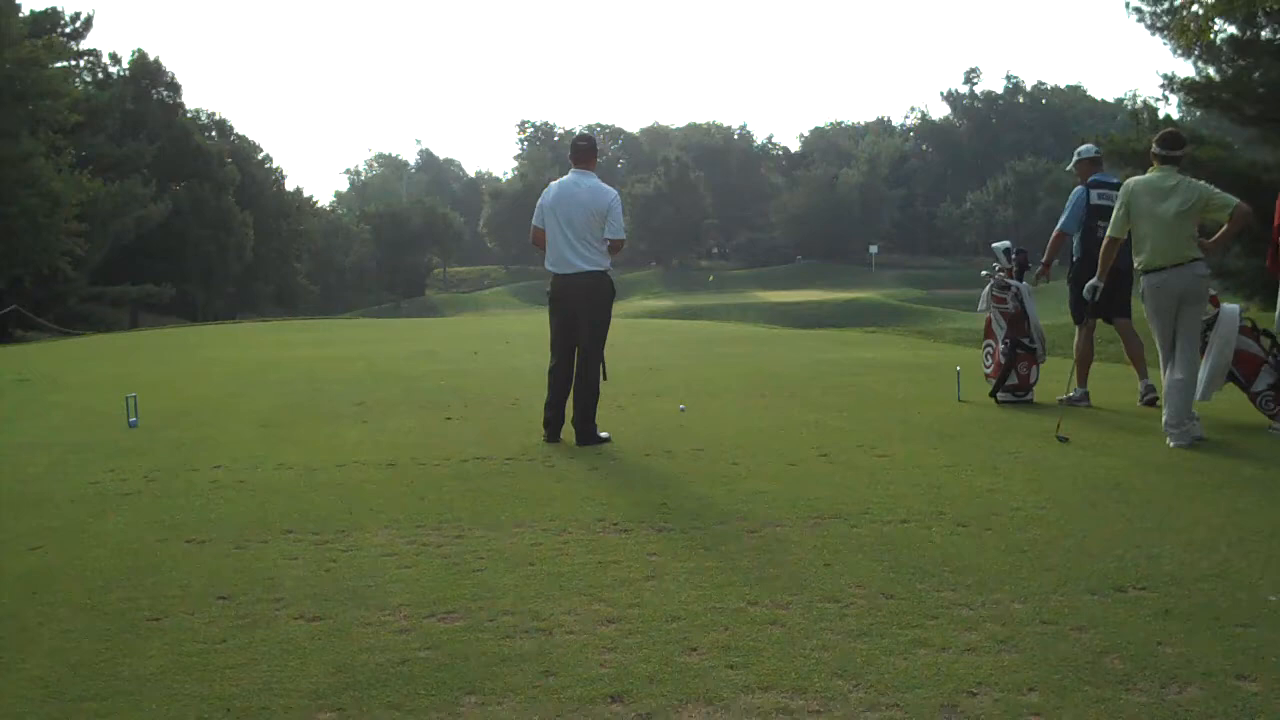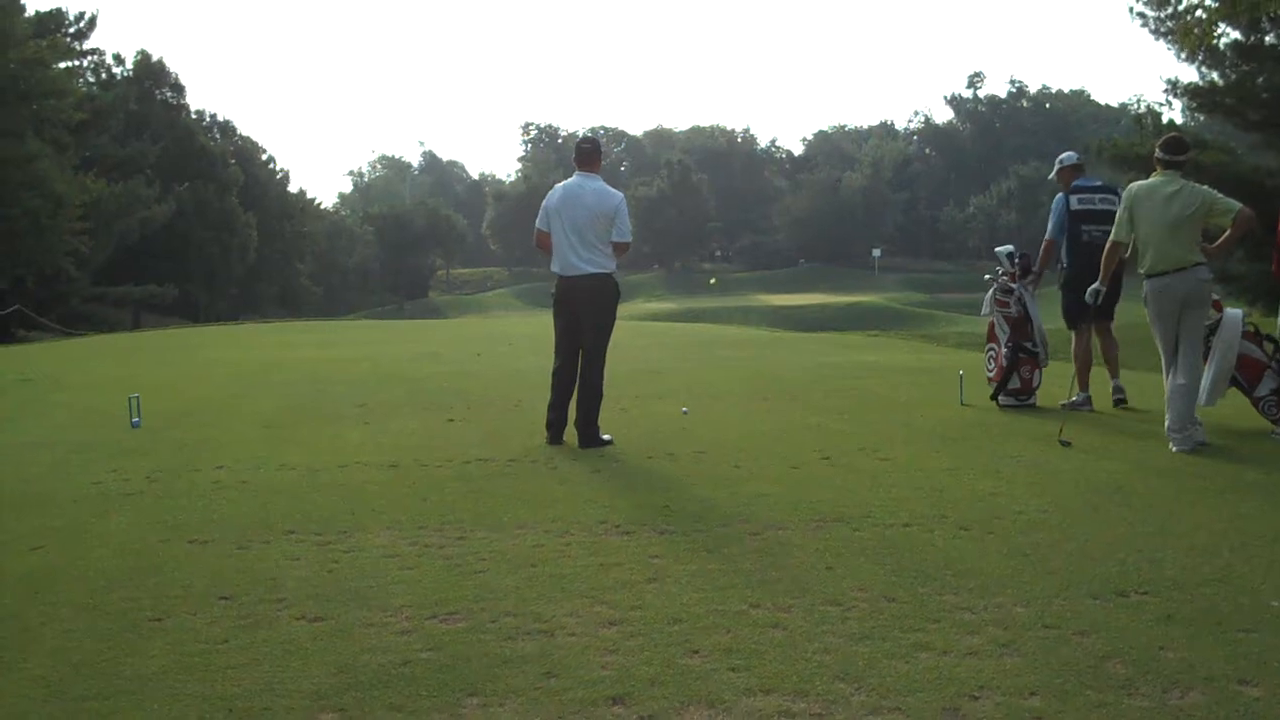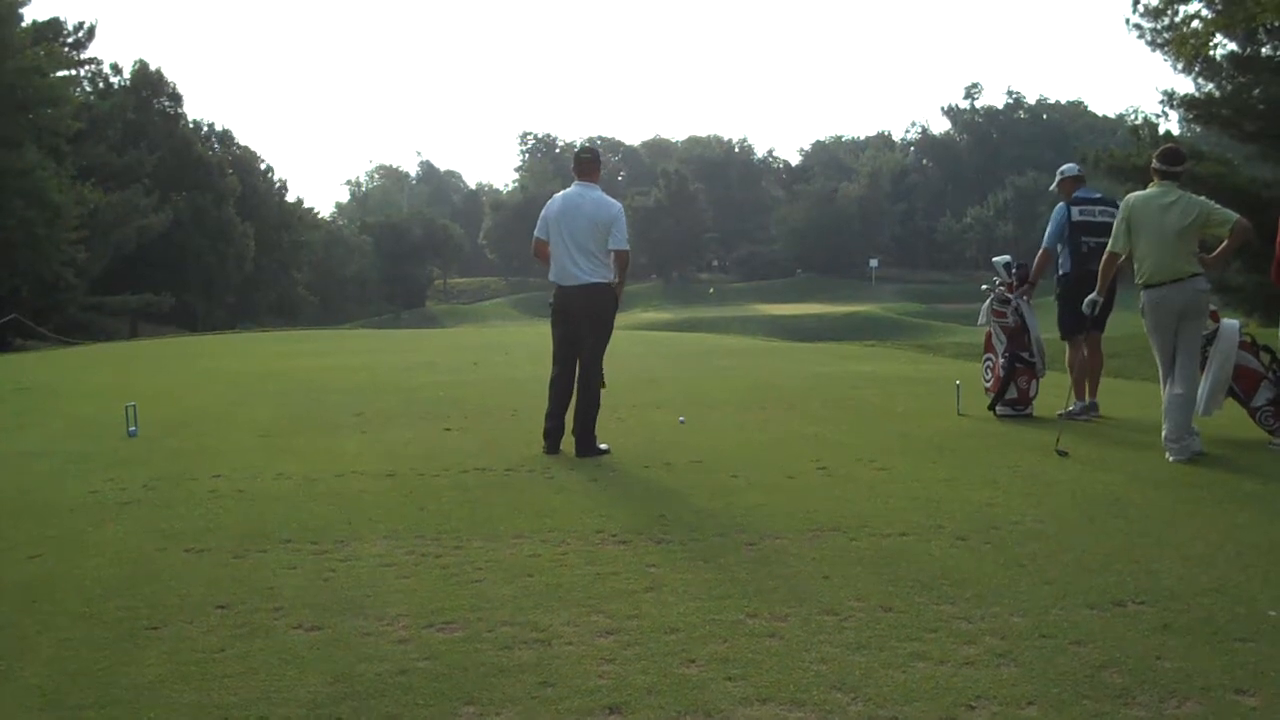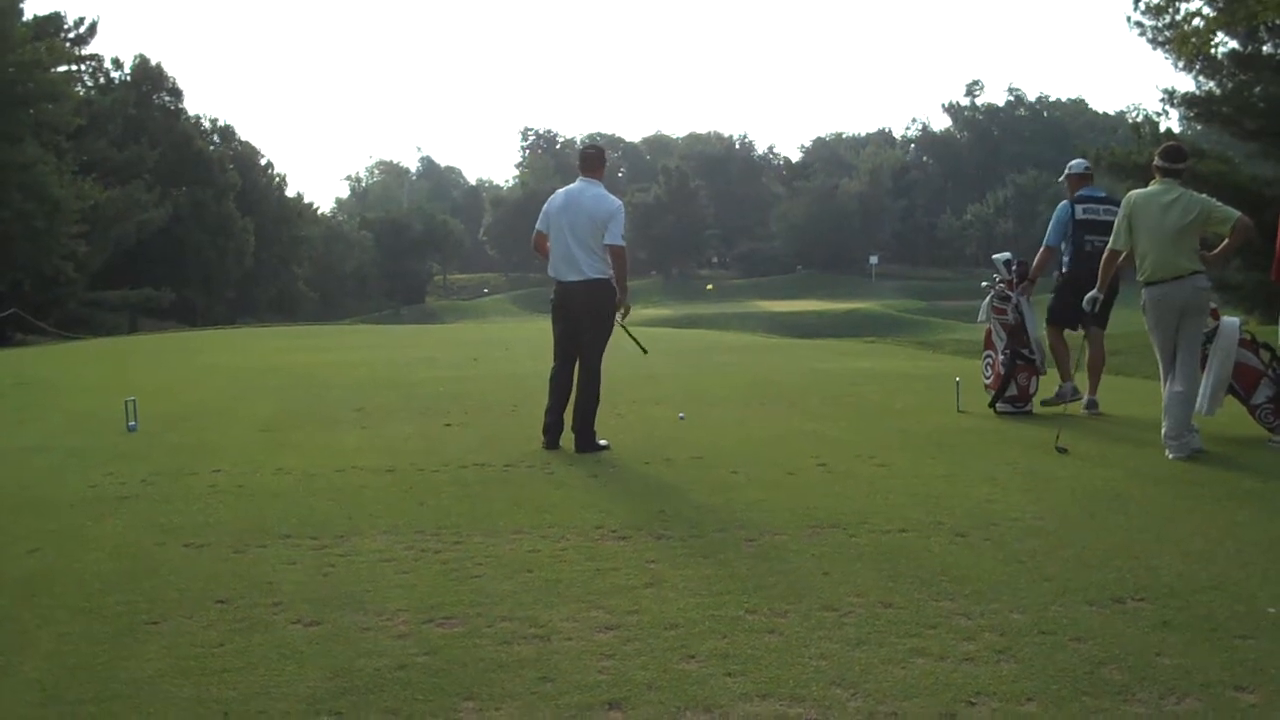
dt=0.4s
person 1, frame 1
left shoulder: (1131, 187)
right shoulder: (1195, 189)
left elbow: (1113, 239)
right elbow: (1243, 212)
left wrist: (1099, 279)
right wrist: (1213, 244)
left hip: (1155, 279)
right hip: (1192, 273)
left knee: (1169, 355)
right knee: (1187, 352)
left ankle: (1183, 420)
right ankle: (1178, 424)
person 1, frame 2
left shoulder: (1135, 192)
right shoulder: (1198, 194)
left elbow: (1116, 243)
right elbow: (1246, 217)
left wrist: (1101, 283)
right wrist: (1216, 250)
left hip: (1158, 284)
right hip: (1195, 278)
left knee: (1171, 359)
right knee: (1189, 357)
left ankle: (1184, 425)
right ankle: (1180, 429)
person 1, frame 3
left shoulder: (1132, 202)
right shoulder: (1196, 205)
left elbow: (1113, 253)
right elbow: (1243, 228)
left wrist: (1098, 293)
right wrist: (1214, 260)
left hip: (1156, 295)
right hip: (1193, 289)
left knee: (1169, 370)
right knee: (1186, 368)
left ankle: (1181, 435)
right ankle: (1177, 439)
person 1, frame 4
left shoulder: (1133, 200)
right shoulder: (1197, 203)
left elbow: (1114, 251)
right elbow: (1245, 226)
left wrist: (1099, 290)
right wrist: (1215, 257)
left hip: (1156, 292)
right hip: (1194, 286)
left knee: (1169, 368)
right knee: (1187, 365)
left ankle: (1181, 433)
right ankle: (1177, 437)
person 2, frame 1
left shoulder: (550, 191)
right shoulder: (608, 195)
left elbow: (536, 238)
right elbow: (617, 244)
left hip: (561, 282)
right hip: (594, 283)
left knee: (560, 356)
right knee: (589, 358)
left ankle: (552, 427)
right ankle: (585, 430)
person 2, frame 2
left shoulder: (555, 194)
right shoulder: (614, 198)
left elbow: (541, 240)
right elbow: (622, 246)
left hip: (565, 285)
right hip: (599, 286)
left knee: (564, 358)
right knee: (592, 360)
left ankle: (555, 430)
right ankle: (587, 433)
person 2, frame 3
left shoulder: (554, 203)
right shoulder: (611, 208)
left elbow: (538, 250)
right elbow: (621, 255)
right wrist: (618, 284)
left hip: (564, 294)
right hip: (597, 295)
left knee: (561, 366)
right knee: (590, 369)
left ankle: (552, 439)
right ankle: (584, 441)
person 2, frame 4
left shoulder: (556, 198)
right shoulder: (611, 204)
left elbow: (538, 243)
right elbow: (616, 251)
right wrist: (623, 293)
left hip: (564, 289)
right hip: (596, 291)
left knee: (562, 362)
right knee: (590, 365)
left ankle: (551, 434)
right ankle: (584, 437)
person 3, frame 1
left shoulder: (1083, 191)
left elbow: (1062, 232)
left wrist: (1045, 264)
left hip: (1089, 267)
right hip: (1121, 267)
left knee: (1084, 328)
right knee: (1125, 327)
left ankle: (1081, 391)
right ankle: (1146, 384)
person 3, frame 2
left shoulder: (1065, 198)
right shoulder: (1115, 195)
left elbow: (1051, 241)
left wrist: (1037, 274)
right wrist: (1118, 261)
left hip: (1079, 272)
right hip: (1111, 271)
left knee: (1081, 331)
right knee: (1104, 328)
left ankle: (1083, 395)
right ankle: (1116, 385)
person 3, frame 3
left shoulder: (1065, 208)
right shoulder: (1113, 208)
left elbow: (1047, 251)
left wrist: (1031, 283)
left hip: (1075, 282)
right hip: (1105, 282)
left knee: (1074, 342)
right knee: (1094, 340)
left ankle: (1080, 403)
right ankle: (1092, 401)
person 3, frame 4
left shoulder: (1068, 206)
right shoulder: (1116, 207)
left elbow: (1048, 248)
left wrist: (1031, 280)
left hip: (1075, 278)
right hip: (1107, 280)
left knee: (1054, 327)
right knee: (1095, 337)
left ankle: (1067, 386)
right ankle: (1092, 397)
